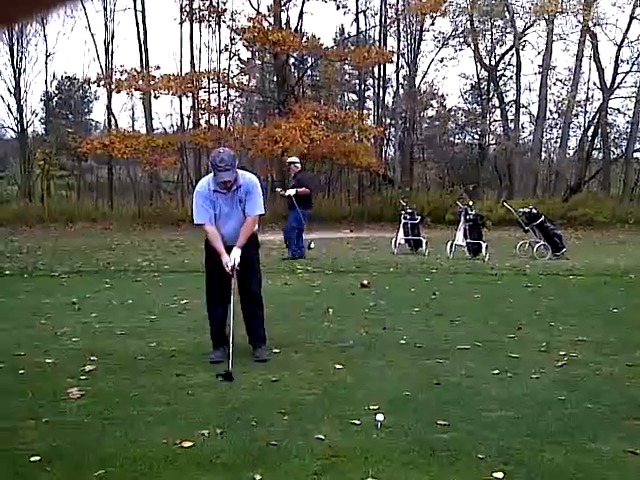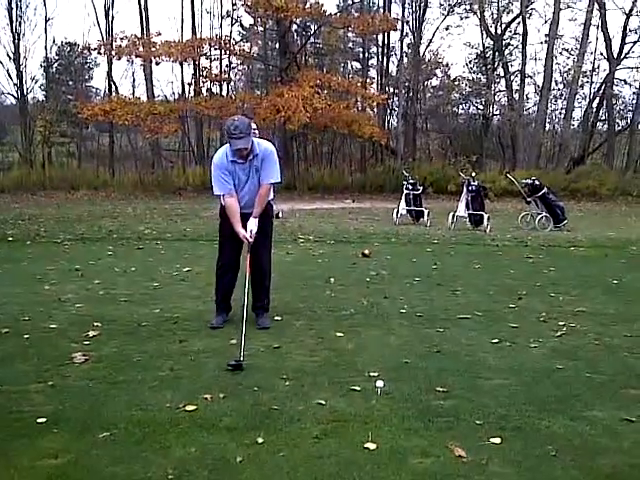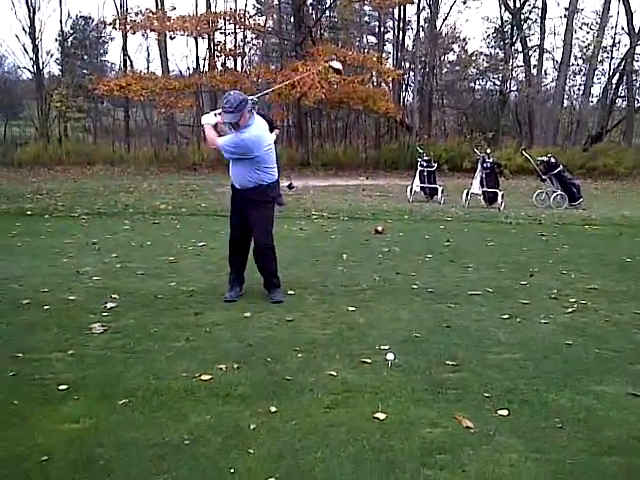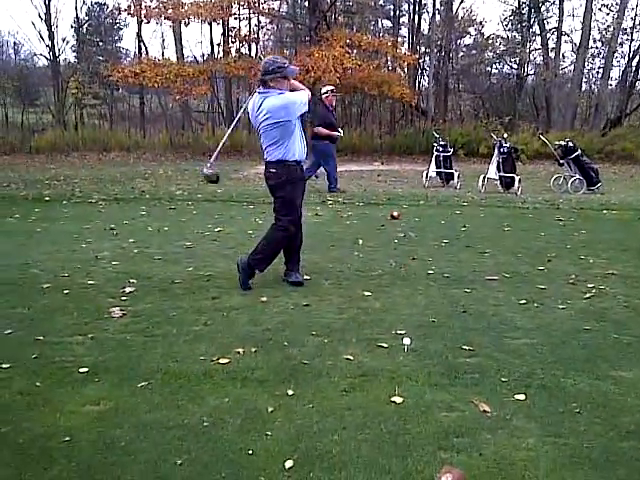
dt=1s
person 1, frame 1
left shoulder: (250, 182)
right shoulder: (203, 188)
left elbow: (252, 218)
right elbow: (208, 226)
left wrist: (237, 248)
right wrist: (223, 254)
left hip: (246, 244)
right hip: (217, 247)
left knee: (252, 294)
right knee: (216, 297)
left ankle: (259, 343)
right ankle: (219, 345)
person 1, frame 2
left shoulder: (267, 150)
right shoulder: (220, 159)
left elbow: (266, 187)
right elbow: (229, 197)
left wrist: (254, 218)
right wrist: (238, 228)
left hip: (261, 212)
right hip: (231, 214)
left knee: (261, 264)
right knee: (226, 263)
left ankle: (261, 310)
right ankle: (222, 310)
person 1, frame 3
left shoulder: (250, 137)
right shoulder: (244, 123)
left elbow: (215, 144)
right elbow: (227, 140)
left wrist: (208, 125)
right wrist: (219, 123)
left hip: (262, 194)
right hip: (240, 190)
left knee: (263, 242)
right knee: (237, 239)
left ankle: (273, 285)
right ankle: (236, 283)
person 1, frame 4
left shoulder: (256, 100)
right shoulder: (283, 102)
right elbow: (305, 94)
left wrist: (285, 80)
right wrist: (289, 82)
left hip: (281, 168)
right hip: (286, 171)
left knee: (293, 220)
right knee: (285, 223)
left ankle: (292, 268)
right ankle: (251, 263)
